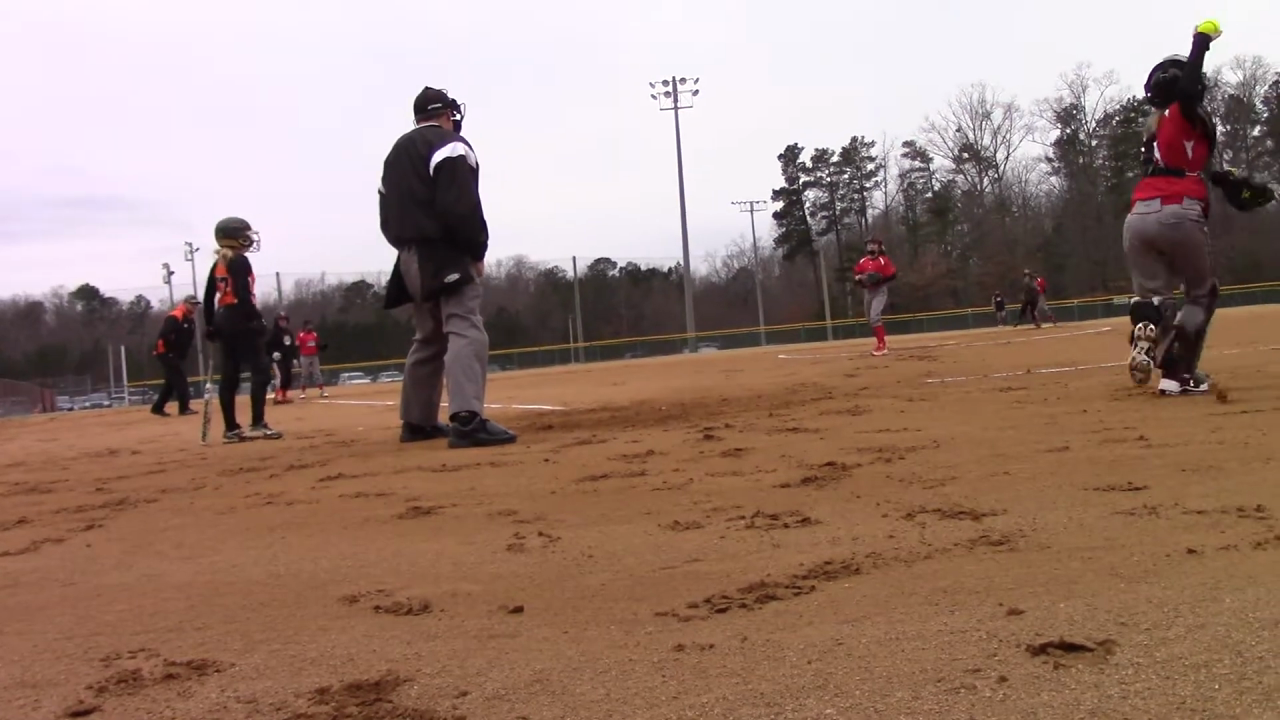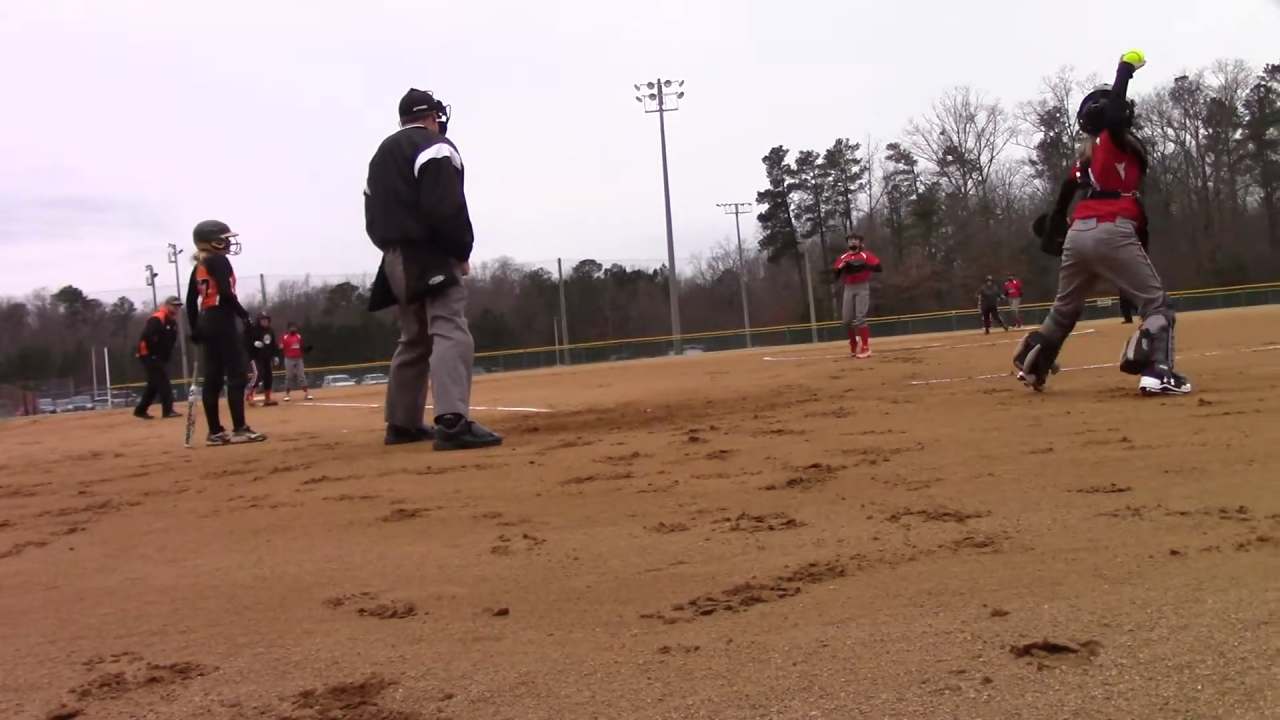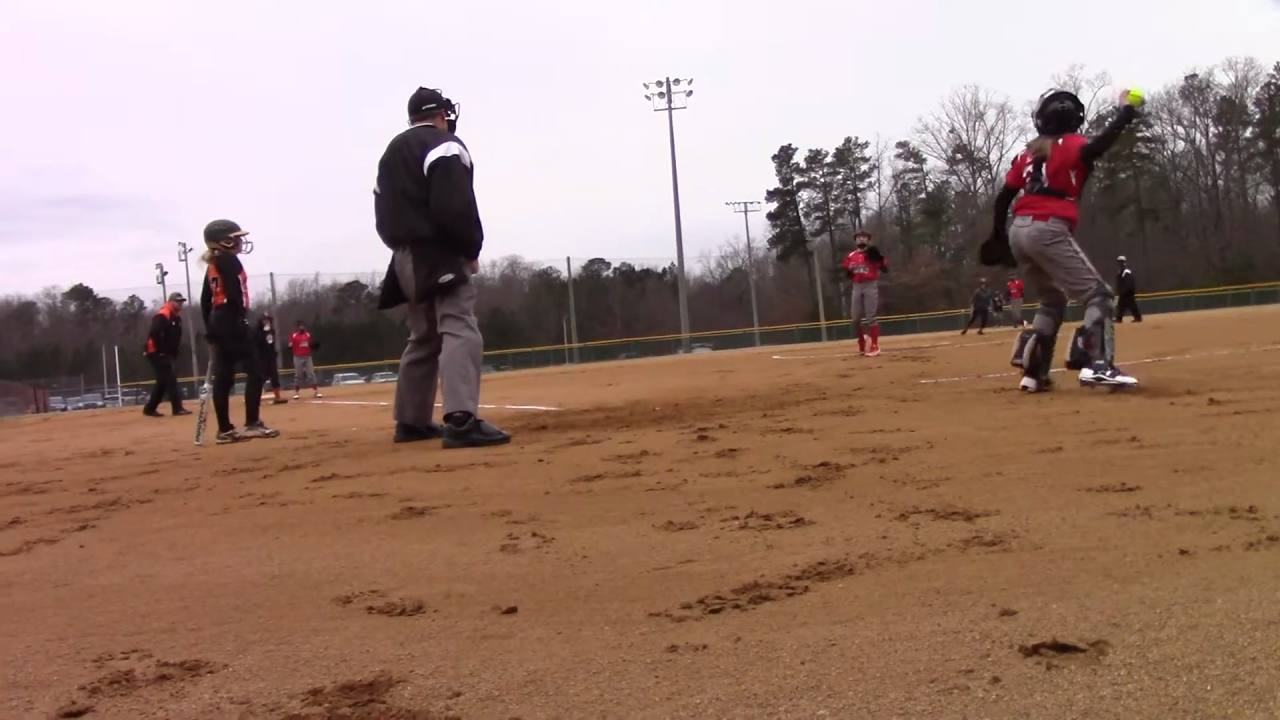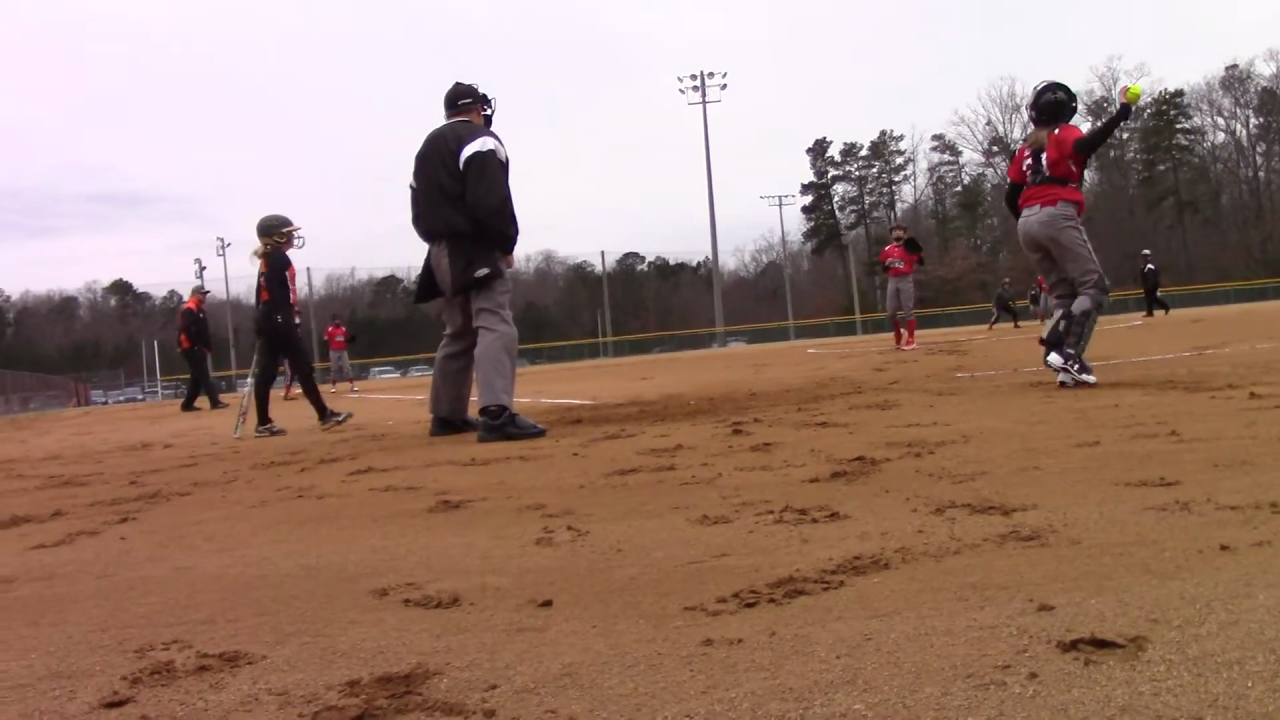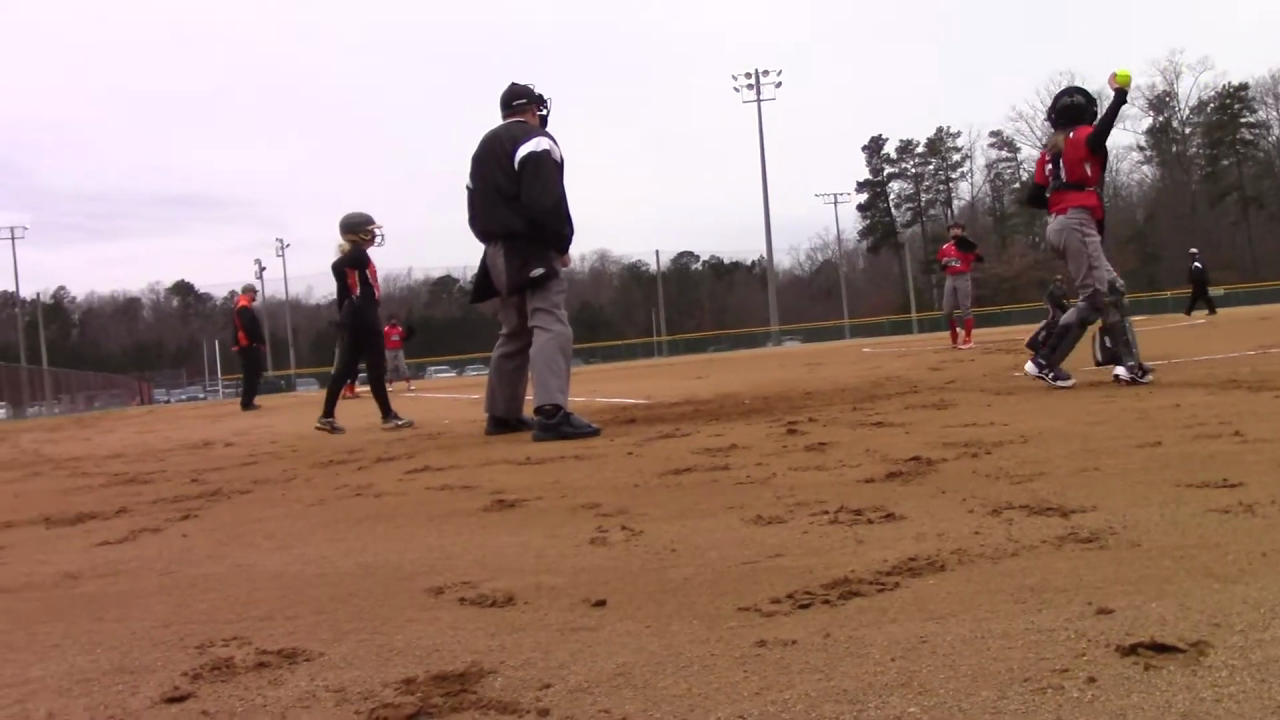
dt=0.3s
person 1, frame 1
left shoulder: (396, 153)
right shoulder: (451, 146)
left elbow: (388, 214)
right elbow: (462, 208)
left wrist: (408, 247)
right wrist: (477, 252)
left hip: (411, 258)
right hip: (445, 255)
left knee: (428, 338)
right knee: (465, 332)
left ankle: (417, 420)
right ankle: (467, 421)
person 1, frame 2
left shoulder: (381, 155)
right shoulder: (436, 147)
left elbow: (373, 214)
right elbow: (446, 208)
left wrist: (393, 248)
right wrist: (462, 251)
left hip: (396, 260)
right hip: (429, 257)
left knee: (414, 340)
right knee: (450, 334)
left ankle: (402, 423)
right ankle: (452, 423)
person 1, frame 3
left shoulder: (391, 153)
right shoulder: (445, 146)
left elbow: (383, 214)
right elbow: (455, 207)
left wrist: (403, 247)
right wrist: (471, 250)
left hip: (406, 258)
right hip: (439, 255)
left knee: (423, 338)
right knee: (460, 332)
left ankle: (411, 421)
right ankle: (461, 421)
person 1, frame 4
left shoulder: (427, 148)
right shoulder: (481, 141)
left elbow: (419, 208)
right elbow: (491, 202)
left wrist: (438, 241)
right wrist: (506, 244)
left hip: (442, 253)
right hip: (474, 249)
left knee: (459, 332)
right knee: (495, 326)
left ankle: (447, 414)
right ankle: (496, 415)
person 1, frame 5
left shoulder: (484, 149)
right shoulder: (536, 141)
left elbow: (476, 208)
right elbow: (546, 202)
left wrist: (495, 241)
right wrist: (562, 243)
left hip: (498, 252)
right hip: (530, 249)
left knee: (514, 332)
right knee: (550, 326)
left ankle: (502, 413)
right ankle: (551, 414)
person 2, frame 1
left shoulder: (1156, 127)
right shoulder: (1182, 114)
right elbow: (1189, 80)
left wrist: (1231, 182)
right wrist: (1201, 39)
left hip: (1139, 217)
right hip: (1179, 214)
left knee: (1150, 295)
right knee: (1201, 293)
left ankle: (1147, 327)
right ankle: (1176, 373)
person 2, frame 2
left shoulder: (1085, 152)
right shoulder: (1115, 141)
left elbow: (1065, 191)
right elbow: (1117, 112)
left wrist: (1056, 224)
right wrist: (1125, 70)
left hip: (1077, 234)
right hip: (1114, 233)
left knee: (1066, 307)
right knee: (1156, 303)
left ankle: (1030, 367)
right ankle: (1156, 372)
person 2, frame 3
left shoulder: (1028, 152)
right shoulder: (1073, 144)
left elbow: (1004, 197)
right elbow: (1095, 147)
left wrist: (997, 236)
right wrist: (1125, 112)
left hip: (1019, 231)
right hip: (1049, 231)
left knee: (1052, 301)
right knee: (1097, 295)
left ankle: (1033, 373)
right ankle: (1097, 364)
person 2, frame 4
left shoulder: (1024, 147)
right shoulder: (1067, 134)
left elbow: (1011, 196)
right elbow: (1086, 145)
right wrist: (1121, 110)
left hip: (1027, 223)
right hip: (1058, 217)
left knee: (1064, 293)
right knee: (1094, 287)
left ankle: (1070, 366)
right ankle: (1065, 352)
person 2, frame 5
left shoulder: (1049, 151)
right shoulder: (1084, 137)
left elbow: (1033, 197)
right elbow: (1099, 136)
right wrist: (1118, 95)
left hip: (1057, 226)
right hip: (1077, 223)
left knee: (1111, 291)
right knee: (1094, 298)
left ankle: (1127, 363)
right ankle: (1043, 360)
person 3, frame 1
left shoulder: (218, 264)
right shoulder: (240, 261)
left elbow: (209, 297)
right elbow: (242, 294)
left wrist: (210, 325)
right wrist: (258, 319)
left hip: (223, 320)
right hip: (239, 320)
left knee: (229, 376)
right knee: (260, 371)
left ankle: (231, 429)
right ankle: (257, 424)
person 3, frame 2
left shoulder: (199, 267)
right shoulder: (219, 261)
left elbow: (191, 301)
right elbow: (226, 293)
left wrist: (195, 329)
right wrist: (245, 315)
left hip: (206, 323)
right hip: (221, 321)
left knee: (212, 378)
right knee: (237, 375)
left ankle: (215, 432)
right ankle: (239, 429)
person 3, frame 3
left shoulder: (213, 265)
right shoulder: (229, 259)
left elbow: (205, 300)
right elbow: (232, 292)
left wrist: (210, 328)
right wrist: (242, 317)
left hip: (218, 321)
right hip: (231, 320)
left knee: (223, 376)
right knee: (254, 371)
left ankle: (225, 429)
right ankle: (252, 423)
person 3, frame 4
left shoulder: (266, 260)
right shoulder: (278, 256)
left elbow: (260, 291)
right elbow: (272, 286)
left wrist: (260, 322)
right wrist: (279, 314)
left hip: (267, 318)
right hip: (279, 318)
left knee: (266, 371)
right knee: (303, 367)
left ankle: (263, 423)
right ankle: (325, 415)
person 3, frame 5
left shoulder: (353, 255)
right shoulder: (359, 253)
left elbow: (342, 287)
right elbow: (337, 266)
left wrist: (343, 314)
right wrist: (352, 299)
left hip: (354, 315)
right hip: (363, 313)
left knee: (346, 367)
right knee: (376, 366)
left ankle: (327, 417)
right ankle: (388, 416)
